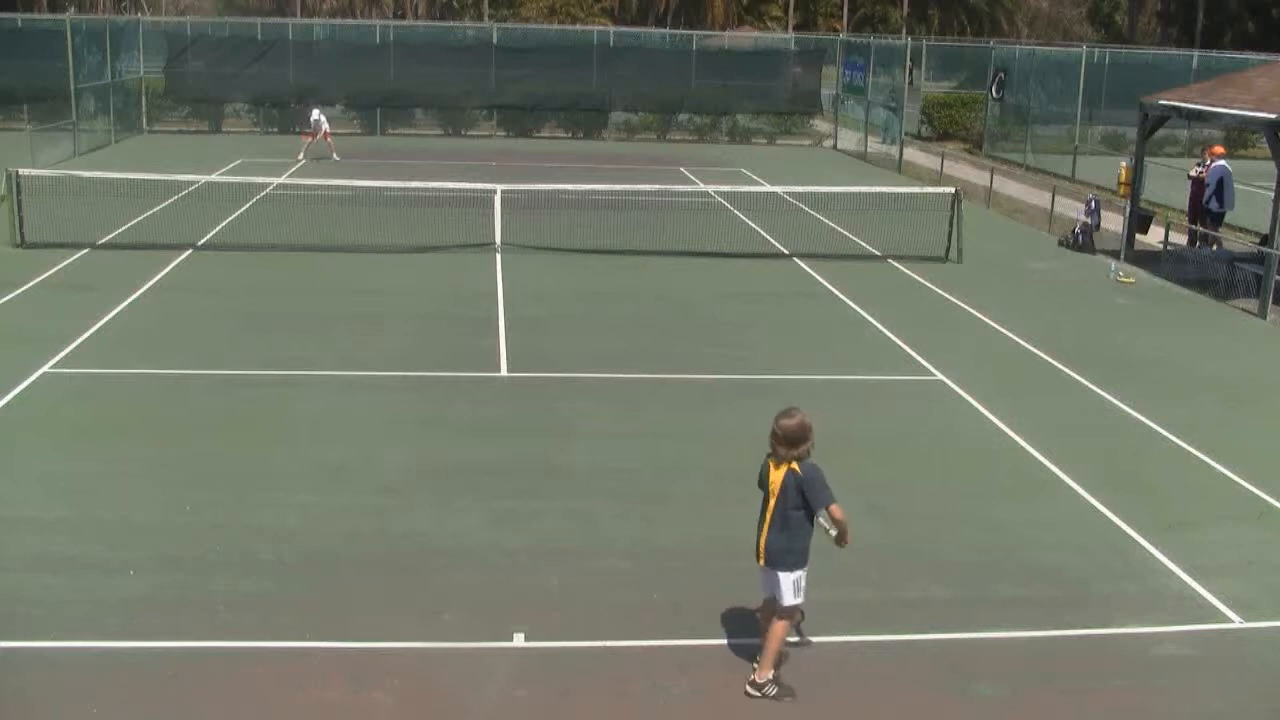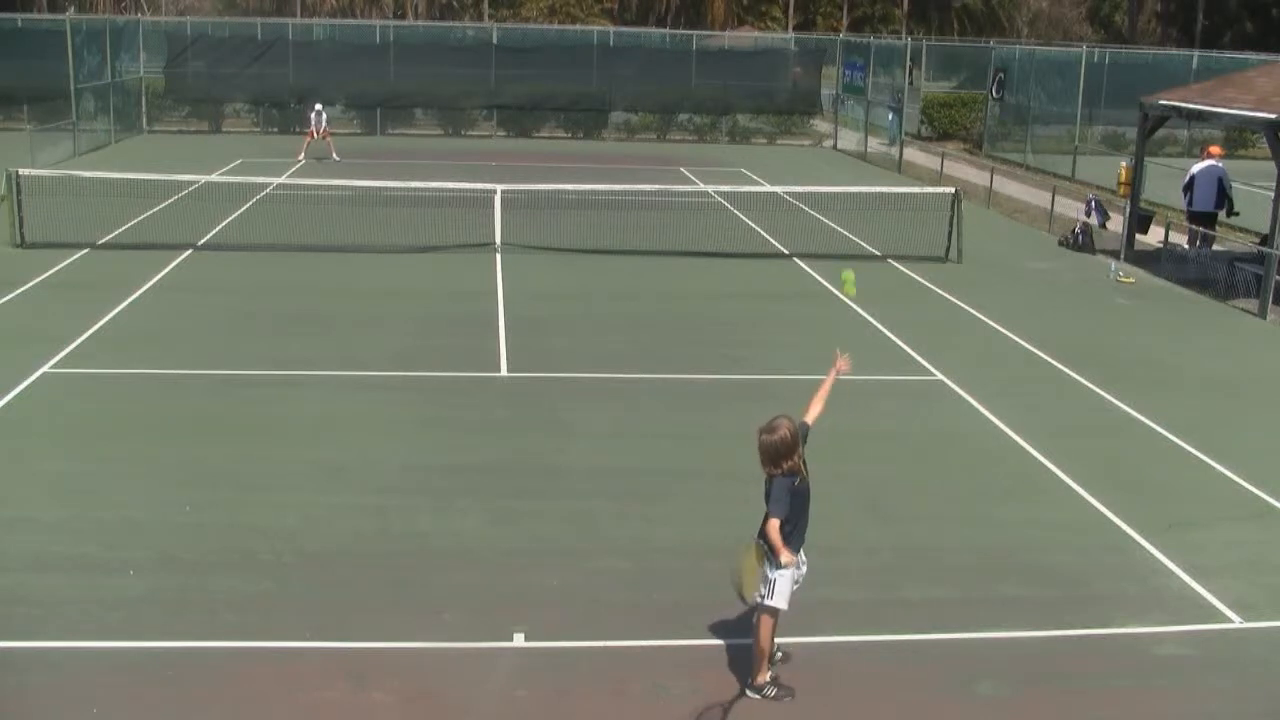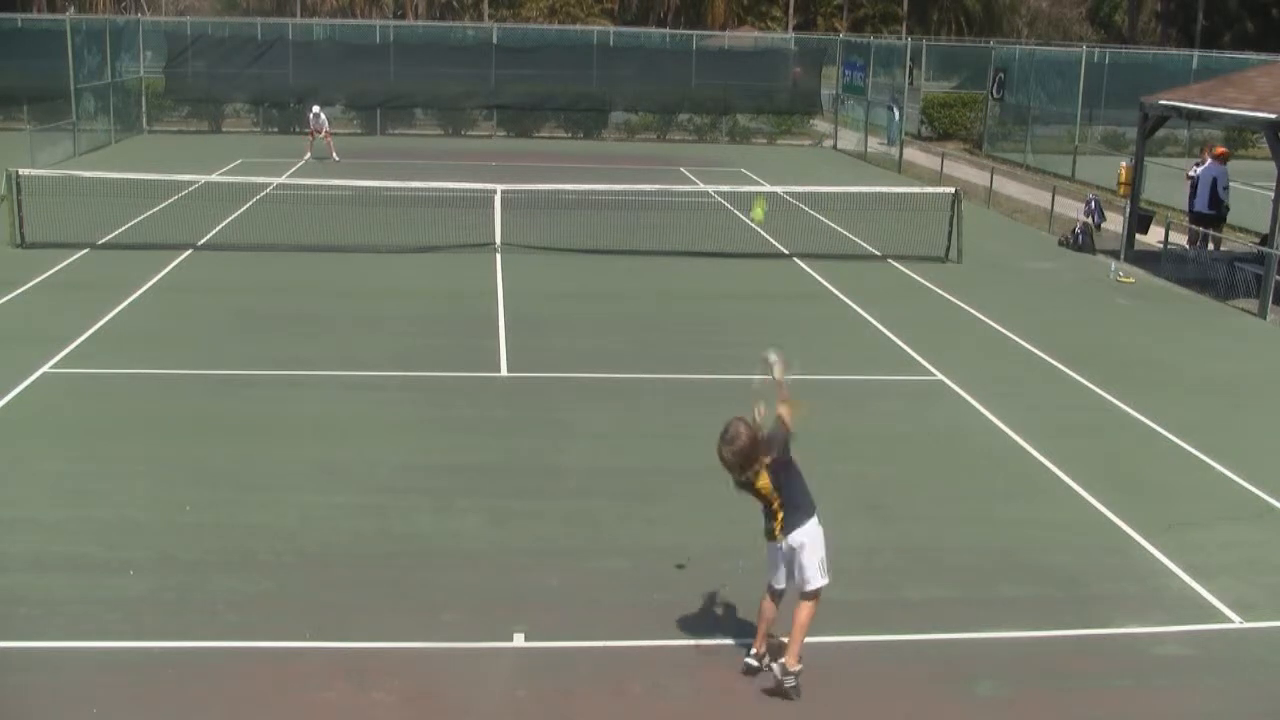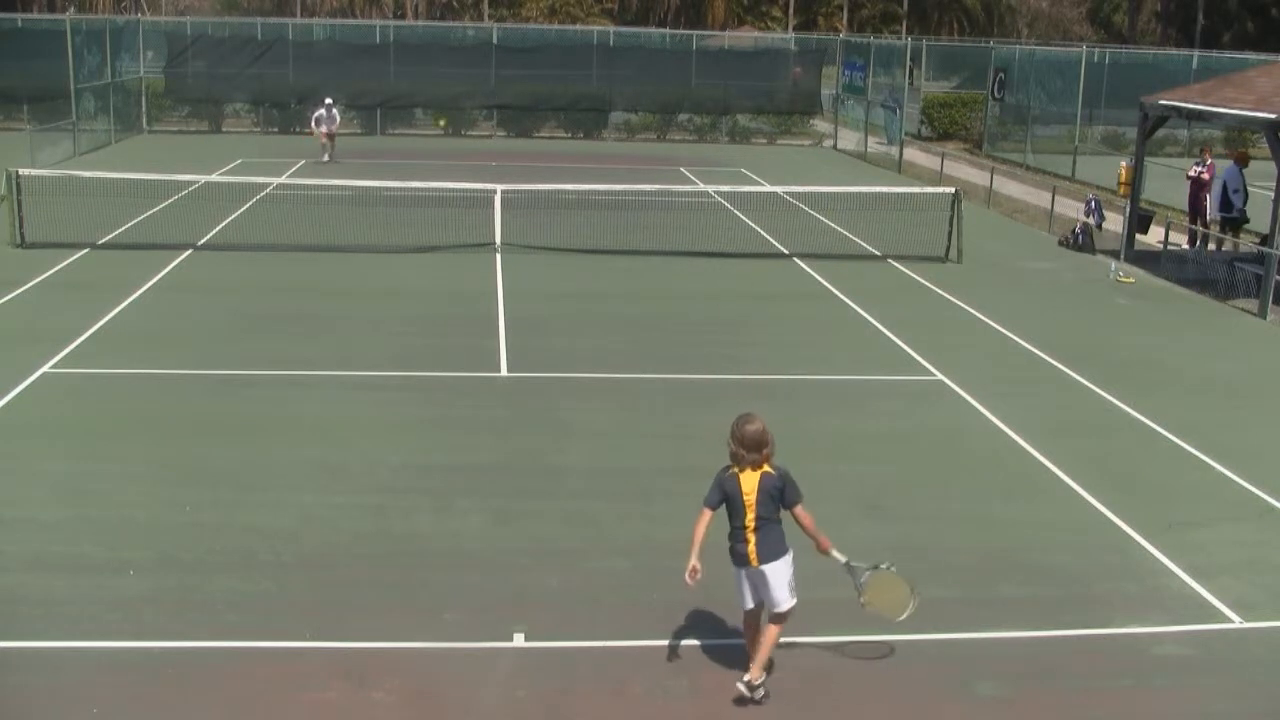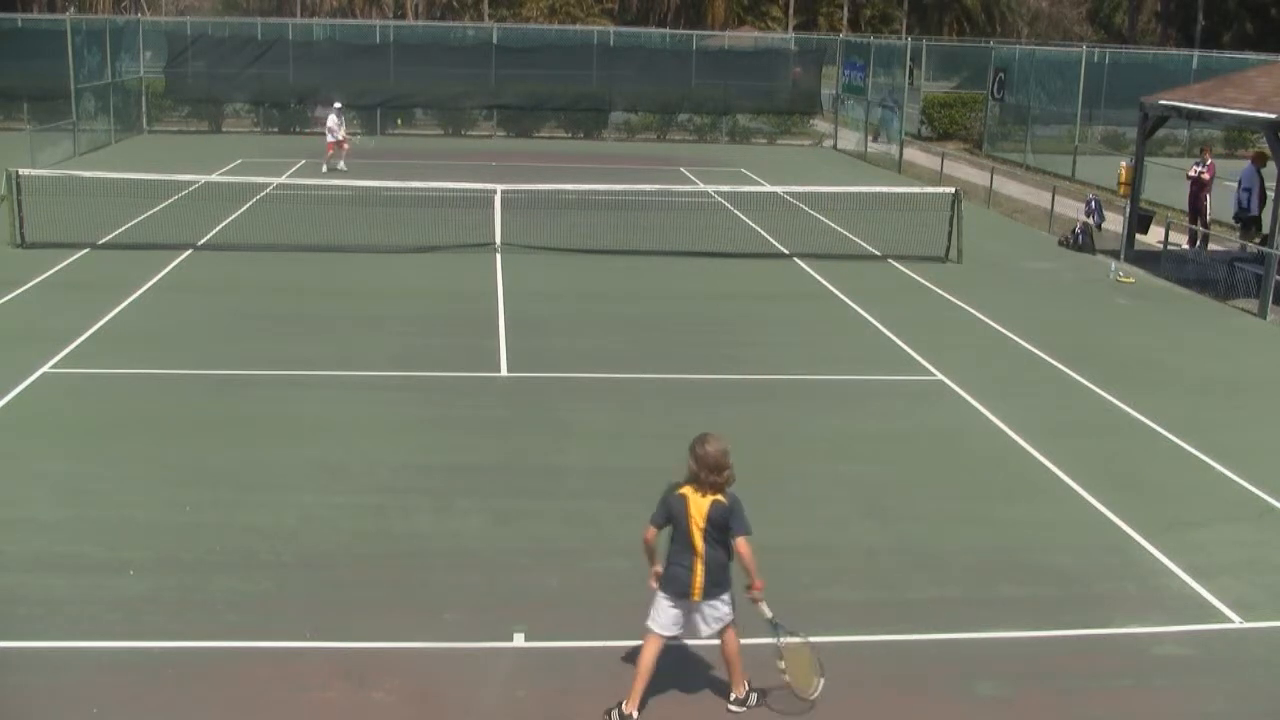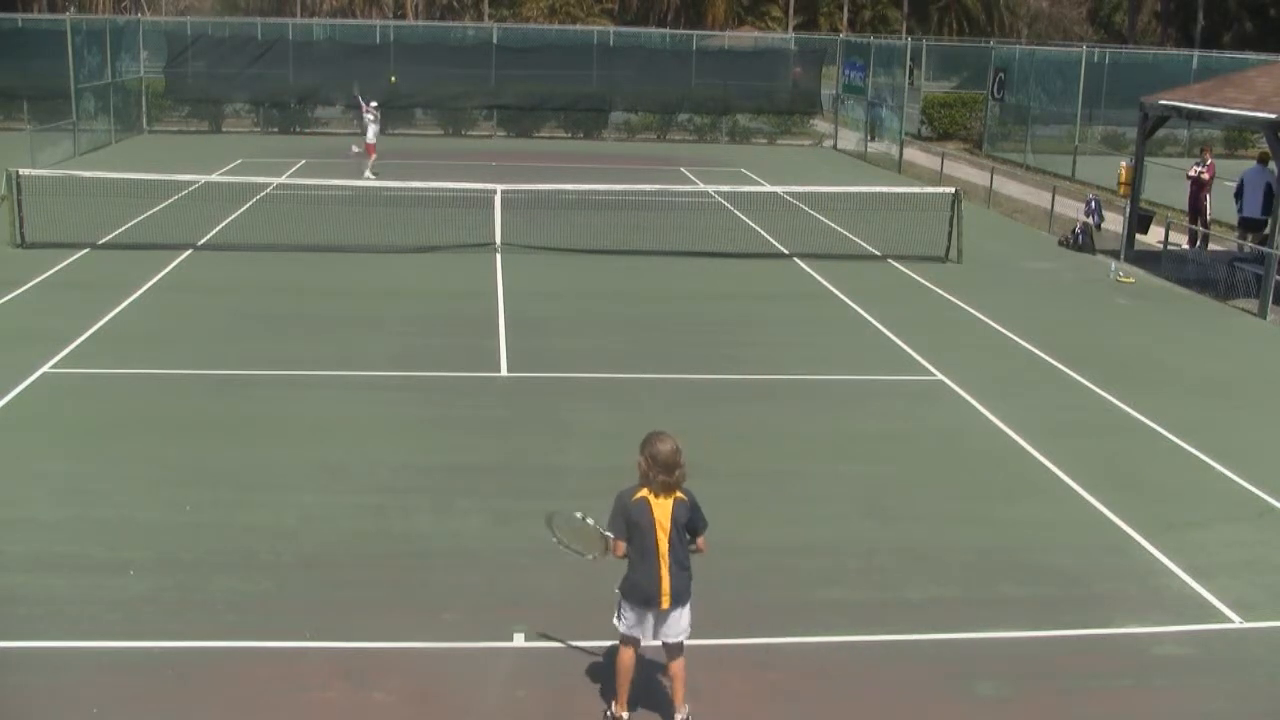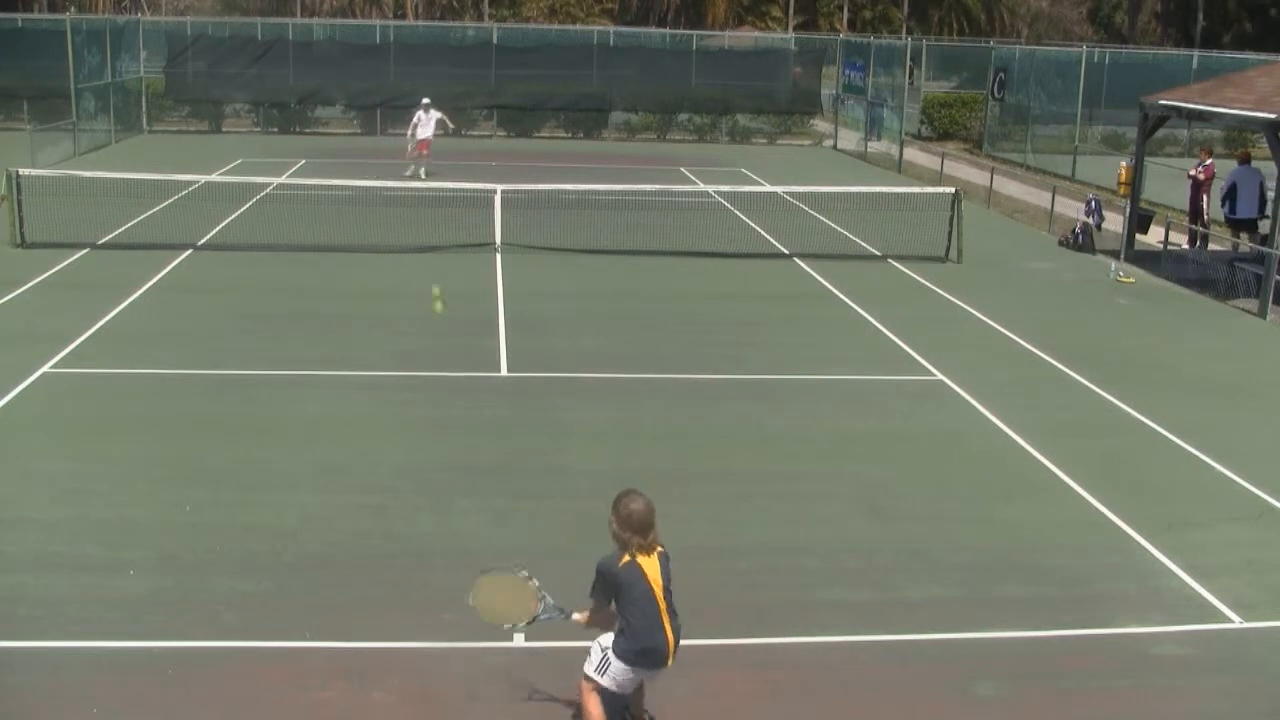
dt=0.7s
person 1, frame 1
left shoulder: (770, 463)
right shoulder: (808, 472)
right elbow: (835, 513)
right wrist: (844, 534)
left hip: (767, 548)
right hip: (790, 555)
left knee: (771, 604)
right knee: (785, 613)
left ankle: (764, 655)
right ankle: (761, 677)
person 1, frame 2
left shoulder: (793, 447)
right shoulder: (781, 482)
left elbow: (813, 408)
right elbow: (771, 525)
left wrist: (834, 373)
right wrist: (781, 551)
left hip: (790, 548)
right hip: (779, 554)
left knee: (774, 607)
right knee: (769, 612)
left ankle: (768, 650)
right ankle: (759, 679)
person 1, frame 3
left shoulder: (737, 471)
right shoulder: (773, 454)
right elbow: (784, 415)
left wrist: (756, 420)
right wrist: (781, 384)
left hip: (776, 533)
right hip: (802, 529)
left knee: (774, 591)
right knee: (810, 596)
left ankle: (757, 653)
right ankle: (790, 665)
person 1, frame 4
left shoulder: (725, 477)
right shoulder: (778, 476)
left elbow: (704, 516)
right elbow: (800, 515)
left wrist: (694, 557)
right wrist: (821, 540)
left hip: (741, 556)
right hip: (774, 555)
left knee: (751, 611)
right knee: (779, 614)
left ankle: (755, 665)
right ankle: (753, 676)
person 1, frame 5
left shoulder: (674, 495)
right shoulder: (729, 503)
left elbow: (649, 536)
right elbow: (742, 548)
left wrist: (655, 565)
right wrist: (755, 580)
left hip: (675, 584)
right hip: (713, 585)
left knee: (654, 639)
right knee: (727, 631)
right ankle: (739, 693)
person 1, frame 6
left shoulder: (627, 499)
right shoulder: (686, 500)
left elbow: (619, 551)
right elbow: (700, 545)
left hip: (638, 589)
right hip: (676, 589)
left knee: (628, 643)
right knee: (674, 649)
person 1, frame 7
left shoulder: (611, 566)
right shoulder: (661, 554)
left elbow: (601, 613)
left wrist: (587, 619)
left hip: (638, 650)
right hip: (667, 646)
left knee: (589, 687)
